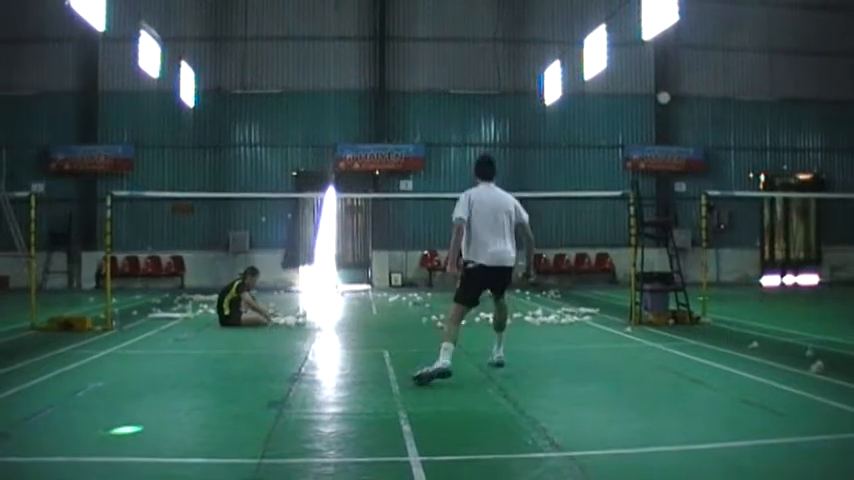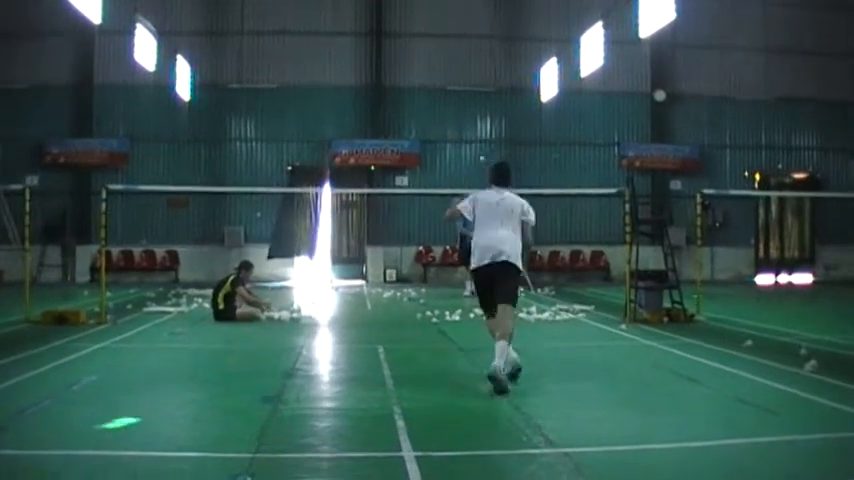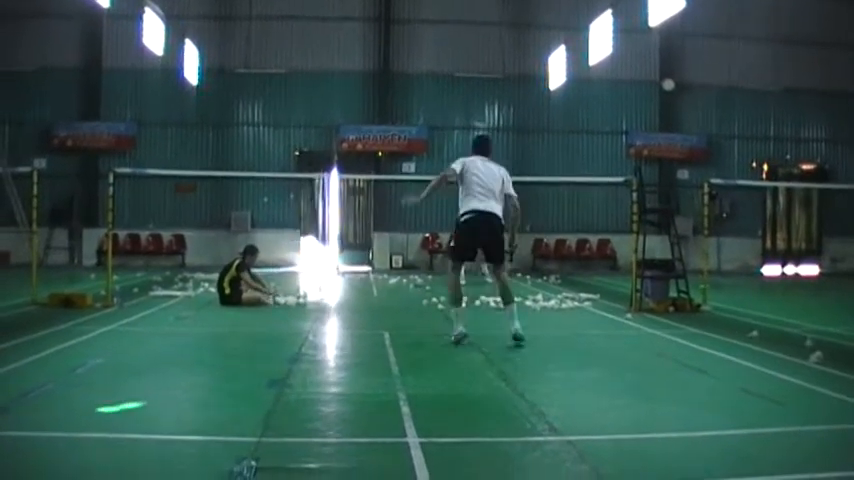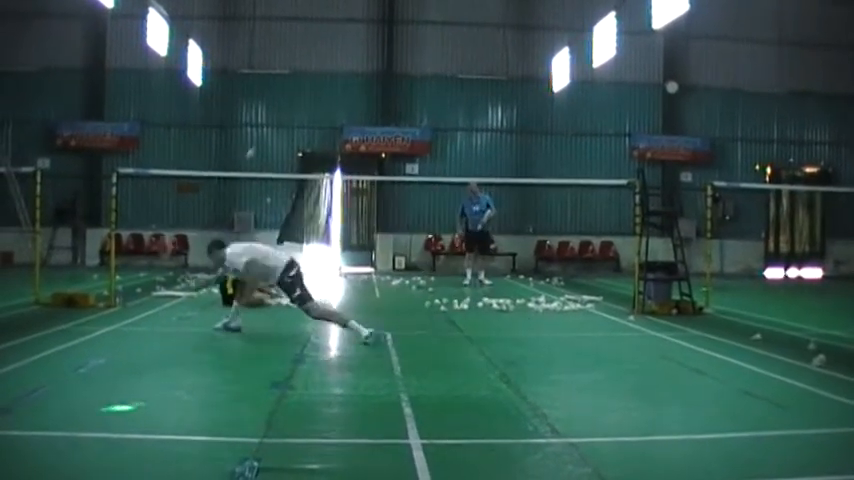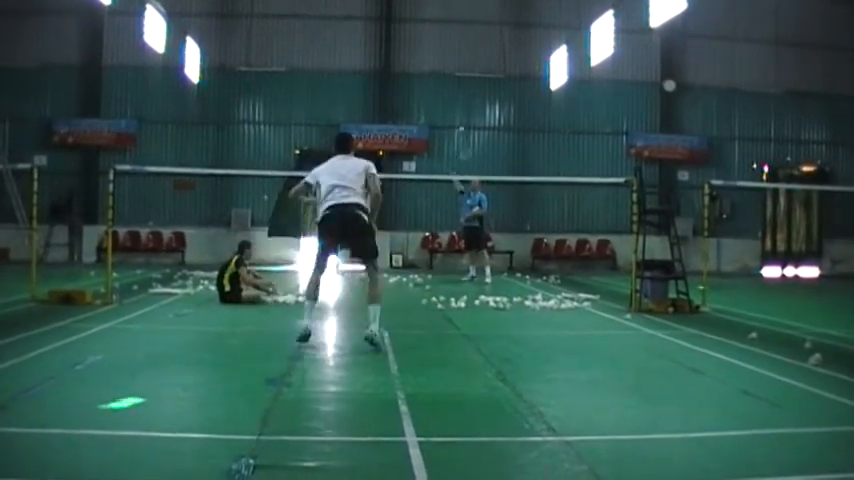
dt=1s
person 1, frame 1
left shoulder: (469, 196)
right shoulder: (509, 200)
left elbow: (459, 228)
right elbow: (529, 237)
left wrist: (453, 260)
right wrist: (529, 263)
left hip: (478, 263)
right hip: (505, 263)
left knee: (456, 314)
right knee: (499, 300)
left ankle: (443, 361)
right ankle: (498, 353)
person 1, frame 2
left shoulder: (477, 198)
right shoulder: (522, 204)
left elbow: (450, 214)
right elbow: (528, 236)
left wrist: (462, 207)
right wrist: (519, 263)
left hip: (482, 264)
right hip: (509, 262)
left knee: (492, 315)
right knee: (505, 313)
left ankle: (508, 357)
right ankle: (499, 364)
person 1, frame 3
left shoulder: (464, 162)
right shoulder: (501, 171)
left elbow: (444, 176)
right elbow: (514, 205)
left wrist: (420, 198)
right wrist: (513, 234)
left hip: (469, 219)
right hip: (494, 221)
left knee: (454, 272)
right knee: (500, 274)
left ankle: (459, 327)
right ankle: (515, 326)
person 1, frame 4
left shoulder: (232, 255)
right shoulder: (231, 254)
left hip: (286, 272)
right hip: (281, 269)
left knee: (313, 310)
right knee: (246, 282)
left ankle: (362, 331)
right ankle: (232, 320)
person 1, frame 5
left shoulder: (321, 169)
right shoulder: (365, 165)
left elbow: (294, 193)
right elbow: (376, 193)
left wrist: (305, 192)
right wrist: (371, 221)
left hip: (329, 216)
right hip: (355, 215)
left knee: (318, 271)
right knee: (373, 270)
left ankle: (307, 323)
right ankle: (373, 328)
